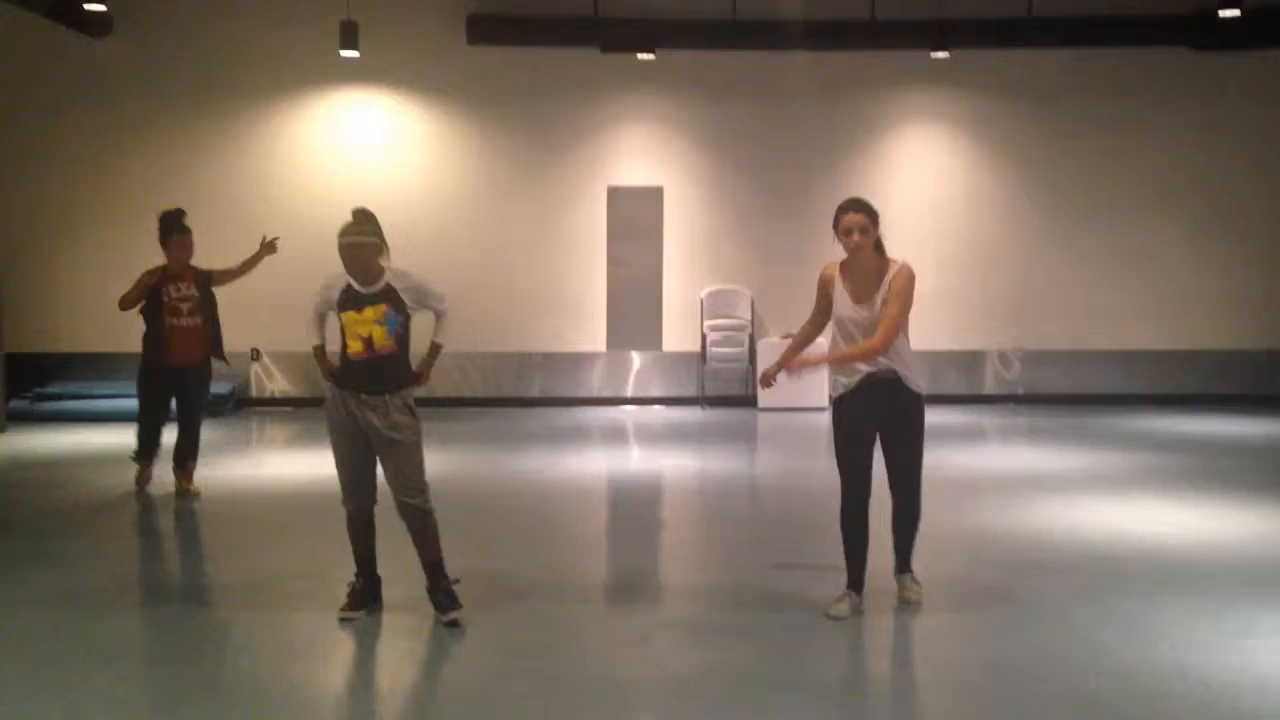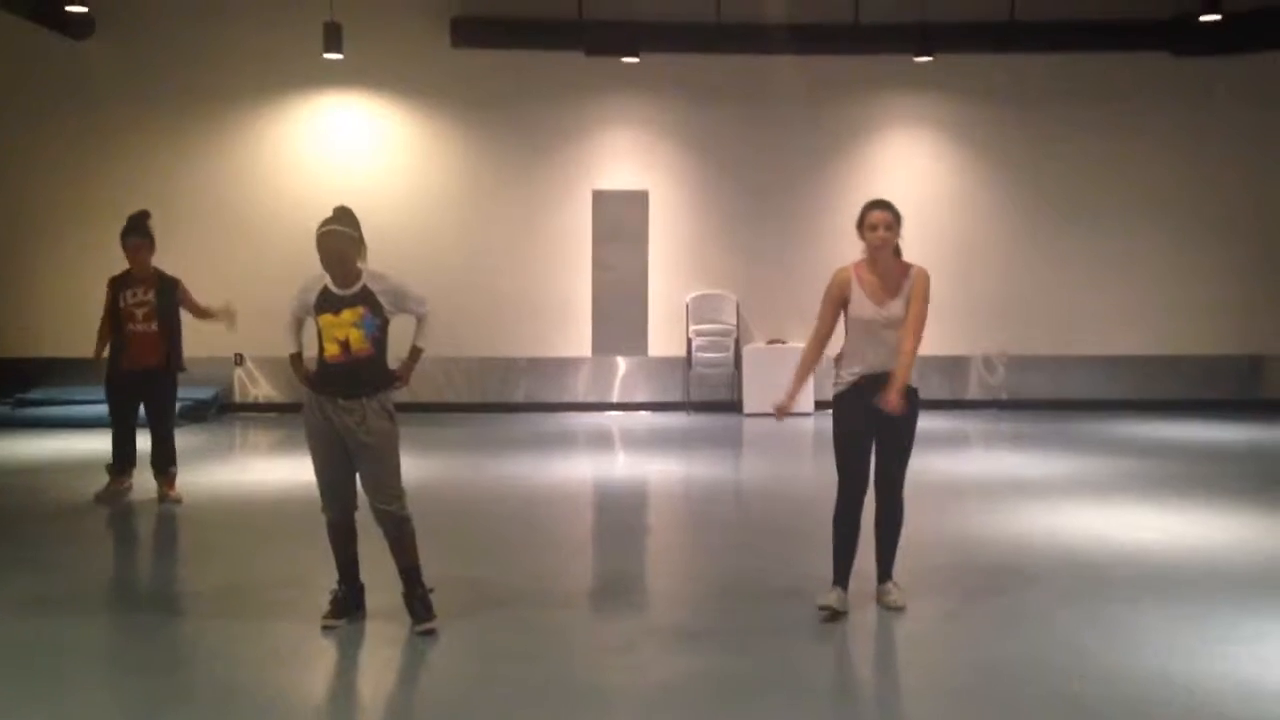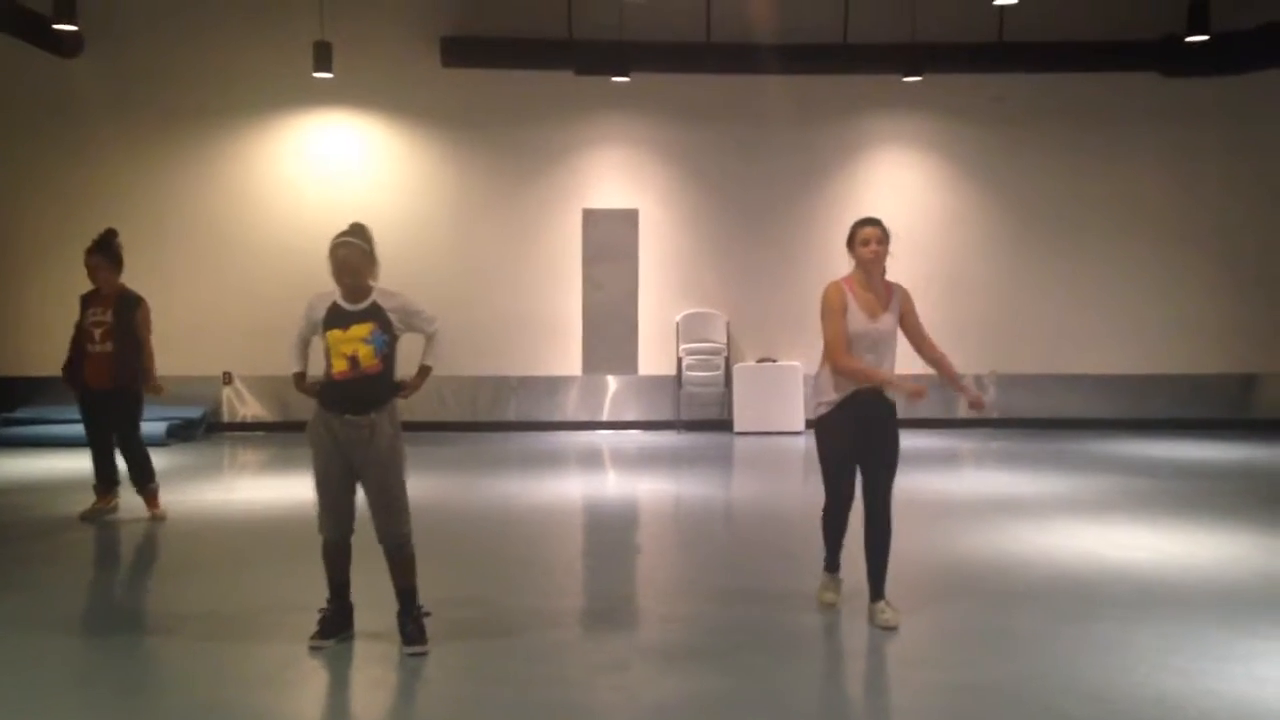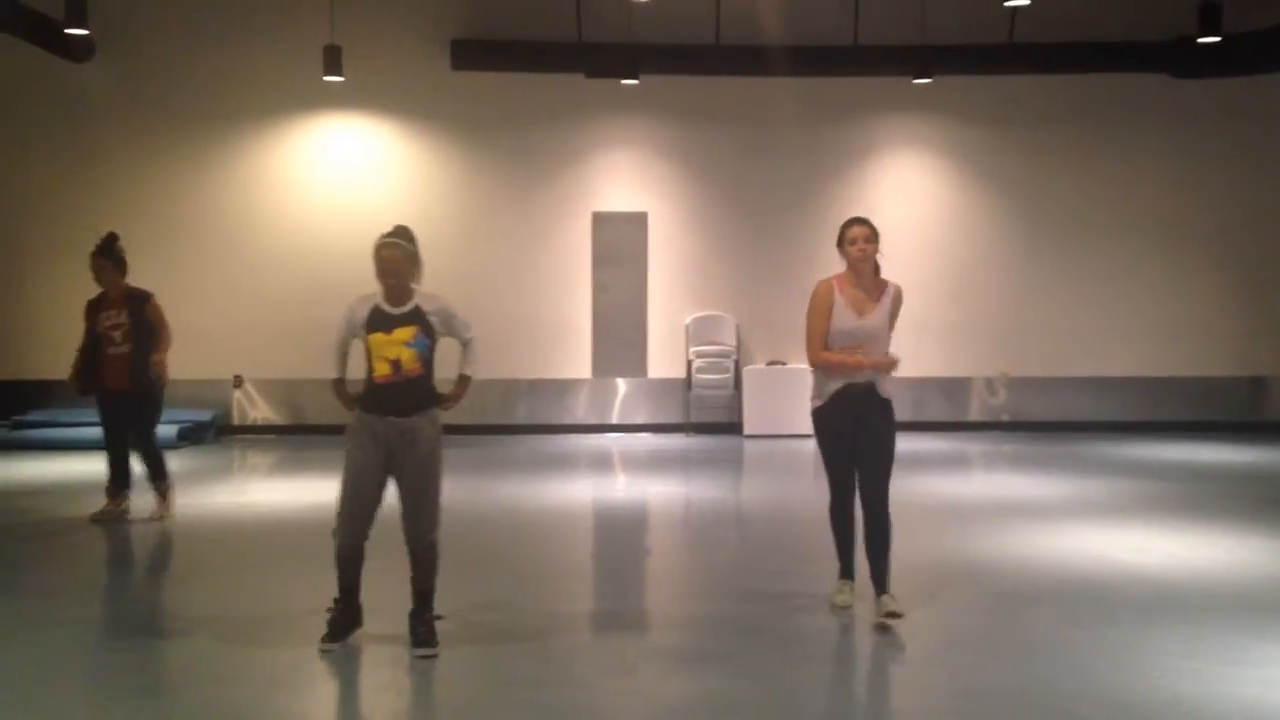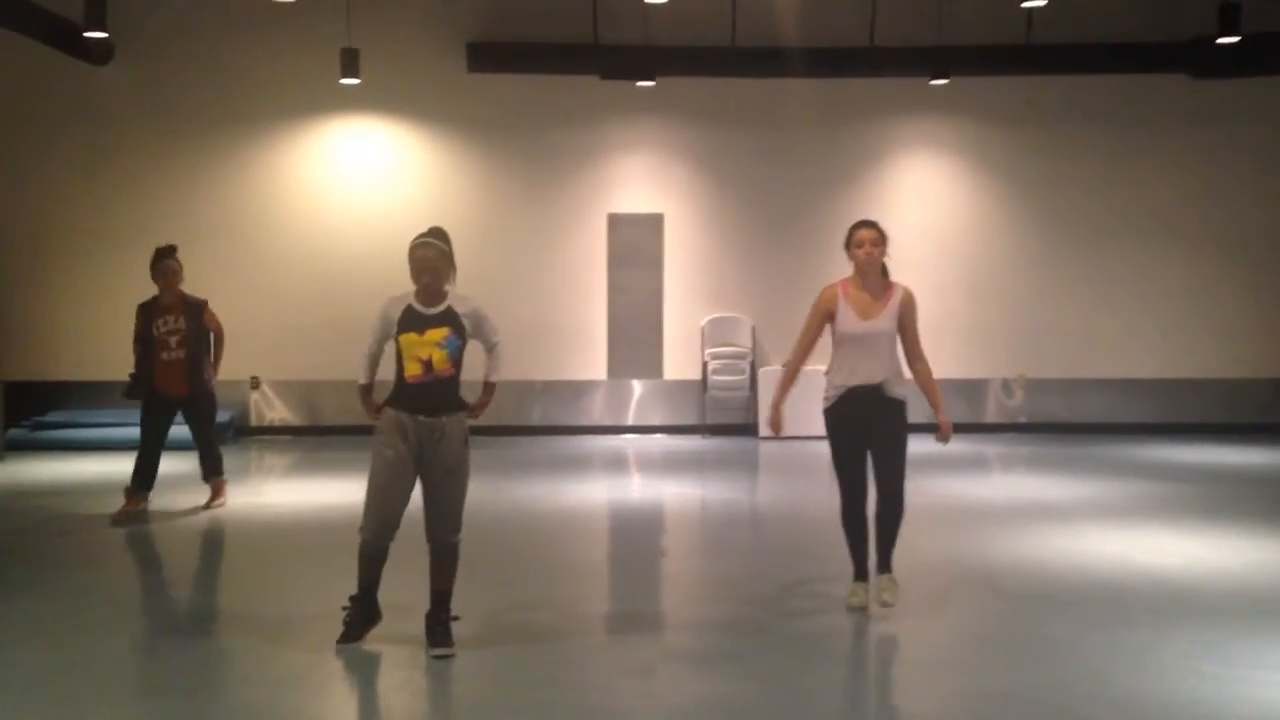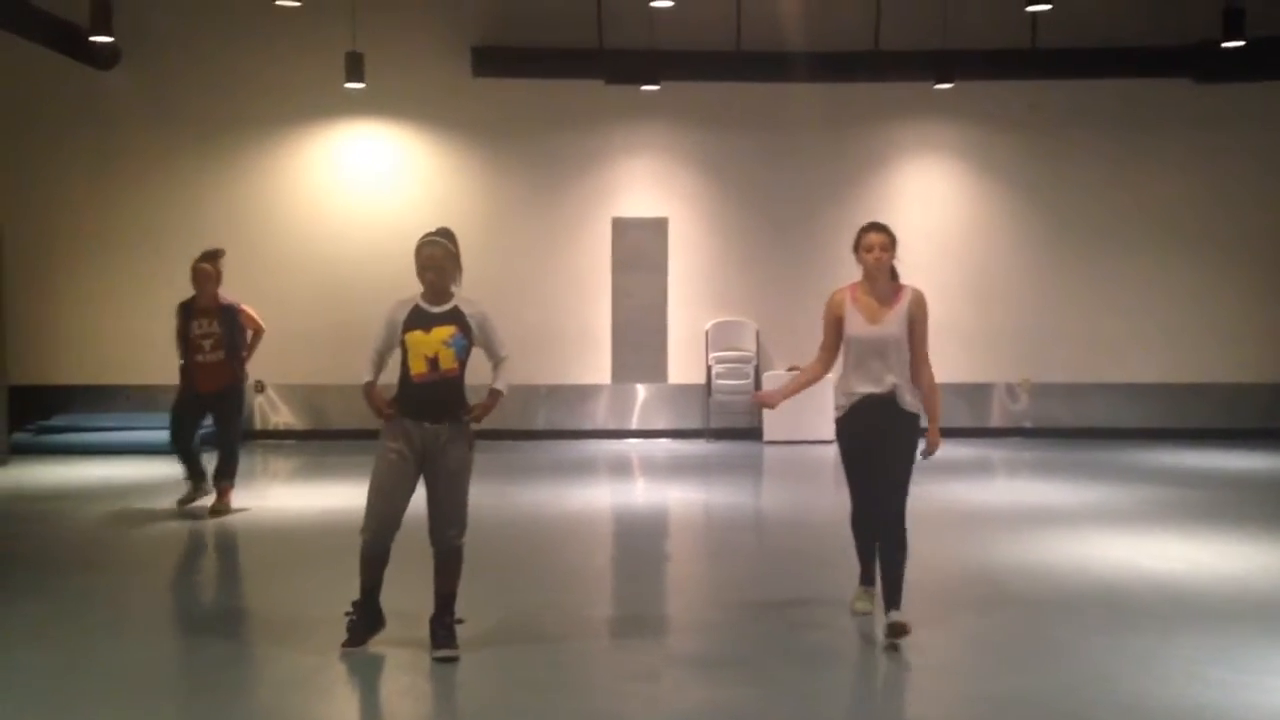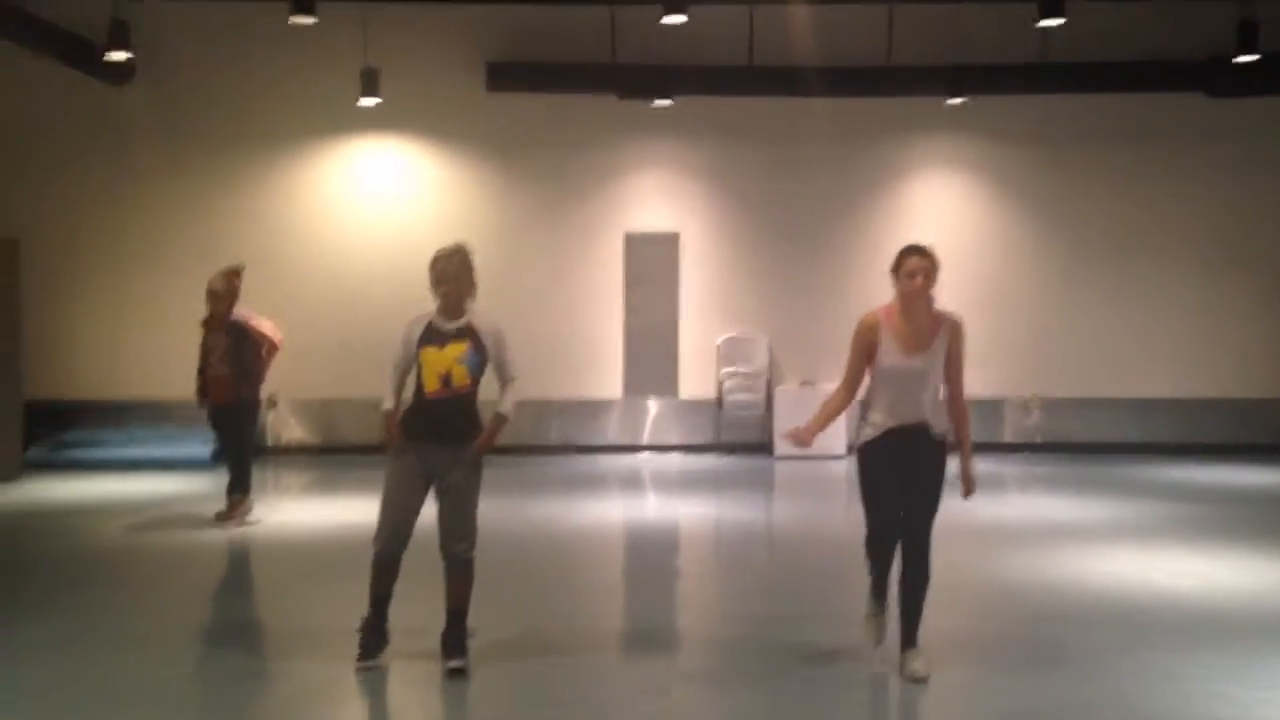
dt=0.4s
person 1, frame 1
left shoulder: (406, 285)
right shoulder: (334, 288)
left elbow: (442, 309)
right elbow: (316, 317)
left wrist: (430, 359)
right wrist: (321, 358)
left hip: (393, 403)
right hip: (345, 403)
left knee: (412, 496)
right knee: (356, 499)
left ankle: (440, 585)
right ankle: (366, 585)
person 1, frame 2
left shoulder: (384, 288)
right shoulder: (311, 291)
left elbow: (422, 312)
right elbow: (294, 322)
left wrist: (410, 361)
right wrist: (297, 363)
left hip: (372, 407)
right hip: (323, 408)
left knee: (388, 503)
right knee: (336, 506)
left ankle: (416, 592)
right ankle: (349, 592)
person 1, frame 3
left shoulder: (394, 306)
right shoulder: (320, 307)
left elbow: (432, 330)
right elbow: (302, 341)
left wrist: (420, 376)
right wrist: (300, 378)
left hip: (378, 424)
right hip: (330, 424)
left knee: (392, 524)
right knee: (333, 525)
left ankle: (410, 615)
right ankle: (338, 612)
person 1, frame 4
left shoulder: (435, 309)
right shoulder: (360, 310)
left elbow: (468, 339)
right elbow: (341, 345)
left wrist: (460, 386)
right wrist: (339, 386)
left hip: (419, 427)
right hip: (369, 425)
left knee: (421, 529)
right knee: (349, 526)
left ankle: (422, 619)
right ankle: (346, 609)
person 1, frame 5
left shoulder: (467, 312)
right shoulder: (393, 310)
left elbow: (493, 346)
right elbow: (373, 351)
left wrist: (487, 392)
right wrist: (366, 394)
left hip: (448, 427)
right hip: (398, 423)
left knee: (444, 529)
right knee: (377, 522)
left ankle: (440, 620)
right ankle: (364, 606)
person 1, frame 6
left shoulder: (472, 314)
right shoulder: (401, 312)
left elbow: (500, 359)
right elbow: (378, 355)
left wrist: (492, 398)
right wrist: (371, 389)
left hip: (452, 432)
right hip: (403, 428)
left knee: (448, 532)
right knee: (378, 523)
left ankle: (444, 623)
right ankle: (367, 611)
person 1, frame 7
left shoulder: (485, 331)
right shoulder: (417, 327)
left elbow: (508, 381)
right elbow: (396, 375)
left wrist: (496, 423)
right wrist: (389, 415)
left hip: (462, 448)
right hip: (413, 445)
left knee: (458, 545)
right knee: (389, 537)
left ankle: (455, 637)
right ankle: (375, 626)
person 2, frame 1
left shoulder: (901, 275)
right shoulder: (831, 277)
left elbow: (880, 343)
right elbow: (813, 327)
left wrist: (819, 361)
right wrist: (777, 366)
left hip: (900, 391)
right hip: (852, 393)
left knee: (907, 490)
right knee: (854, 493)
left ankle: (904, 571)
right ankle: (853, 588)
person 2, frame 2
left shoulder: (916, 277)
right shoulder: (842, 278)
left elbow: (912, 339)
right elbow: (819, 339)
left wrist: (898, 388)
right wrist: (792, 393)
left hip: (899, 391)
right hip: (854, 391)
left knee: (890, 489)
right knee: (851, 489)
left ankle: (886, 578)
right ankle: (839, 584)
person 2, frame 3
left shoulder: (899, 295)
right shoulder: (836, 293)
left elbow: (925, 347)
right elbow: (840, 361)
left wrist: (963, 388)
right wrist: (897, 382)
left hip: (880, 407)
right hip: (837, 407)
left knee: (879, 504)
right knee: (839, 500)
left ankle: (878, 597)
right ankle: (831, 572)
person 2, frame 4
left shoulder: (893, 294)
right shoulder: (825, 291)
right elbow: (816, 355)
right wrist: (867, 363)
left hip: (876, 403)
right hip: (834, 403)
left knee: (876, 497)
right knee: (842, 495)
left ankle: (882, 593)
right ankle: (845, 577)
person 2, frame 5
left shoulder: (902, 297)
right shoulder: (832, 296)
left elbow: (915, 357)
right elbow: (801, 352)
left wrist: (939, 411)
right wrist: (778, 403)
left hip: (887, 402)
right hip: (843, 404)
left knee: (892, 492)
right knee: (852, 494)
left ankle: (885, 569)
right ankle: (860, 577)
person 2, frame 6
left shoulder: (912, 300)
right shoulder: (840, 301)
left elbow: (921, 366)
right elbow: (824, 363)
left wrist: (934, 422)
right wrist: (781, 392)
left hip: (900, 413)
right hip: (855, 413)
left knee: (892, 509)
right knee: (864, 504)
left ankle: (893, 608)
right ankle: (867, 583)
person 2, frame 7
left shoulder: (950, 328)
right shoulder: (872, 325)
left elbow: (954, 396)
right elbow: (848, 388)
left wrist: (965, 458)
right wrist: (813, 427)
left hip: (927, 442)
right hip: (879, 440)
left knee: (917, 543)
right knee: (882, 532)
left ankle: (910, 645)
right ankle: (878, 598)
person 3, frame 1
left shoulder: (203, 278)
right shoulder: (152, 279)
left elbow: (237, 272)
right elbow: (124, 304)
left wrist: (261, 253)
right wrist: (143, 288)
left hip: (196, 365)
right hip: (159, 365)
left knee: (191, 422)
right knee: (152, 418)
left ankle: (184, 475)
right ankle: (145, 462)
person 3, frame 2
left shoulder: (169, 285)
right shoulder: (115, 284)
left elbow: (196, 310)
right elbow: (107, 321)
left wrist: (219, 314)
right wrist: (98, 352)
left hip: (159, 370)
right hip: (123, 370)
left knee: (162, 426)
right knee: (121, 425)
left ankle: (166, 481)
right ankle: (119, 478)
person 3, frame 3
left shoulder: (134, 303)
right shoulder: (87, 301)
left elbow: (144, 344)
right elbow: (79, 337)
left wrist: (150, 378)
right wrist: (69, 368)
left hip: (123, 387)
right hip: (91, 387)
left knee: (130, 441)
right knee: (99, 443)
left ankle: (151, 498)
right ankle: (107, 495)
person 3, frame 4
left shoulder: (143, 300)
right shoulder: (94, 307)
left elbow: (164, 333)
right elbow: (88, 343)
left wrist: (159, 356)
right wrist: (77, 372)
left hip: (143, 384)
right hip: (110, 387)
left knee: (143, 439)
right knee: (116, 443)
left ankle: (163, 493)
right ankle: (118, 499)
person 3, frame 5
left shoulder: (198, 307)
right shoulder: (145, 311)
left elbow: (218, 333)
right elbow: (139, 342)
left wrist: (215, 364)
right wrist: (143, 372)
left hip: (195, 388)
right hip: (158, 390)
left knee: (205, 439)
right knee: (149, 444)
left ankle: (218, 488)
right ankle: (136, 499)
person 3, frame 6
left shoulder: (232, 310)
right shoulder: (184, 310)
left elbow: (259, 329)
left wrist: (245, 358)
right wrist: (187, 360)
left hip: (227, 387)
right hip: (194, 387)
left knee: (227, 439)
right knee: (180, 437)
left ankle: (224, 492)
right ankle: (197, 483)
person 3, frame 7
left shoulder: (242, 325)
right shoulder: (208, 324)
left elbow: (273, 343)
left wrist: (258, 373)
right wrist: (203, 389)
left hip: (241, 399)
right hip: (217, 400)
left knee: (240, 451)
right knee: (228, 452)
left ankle: (238, 503)
right ankle: (240, 499)
